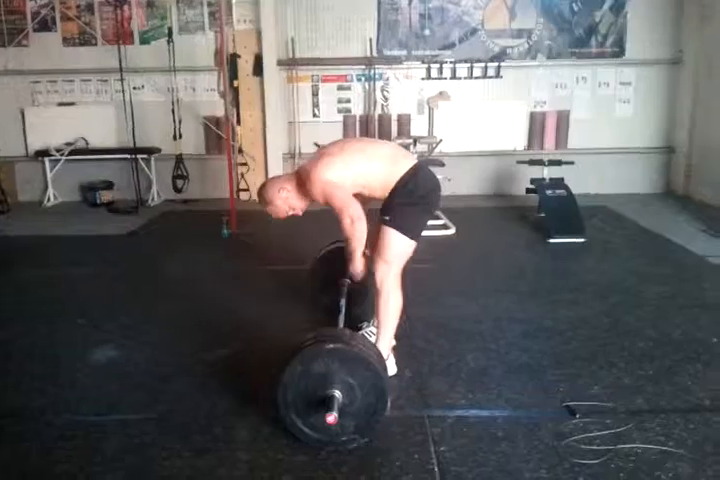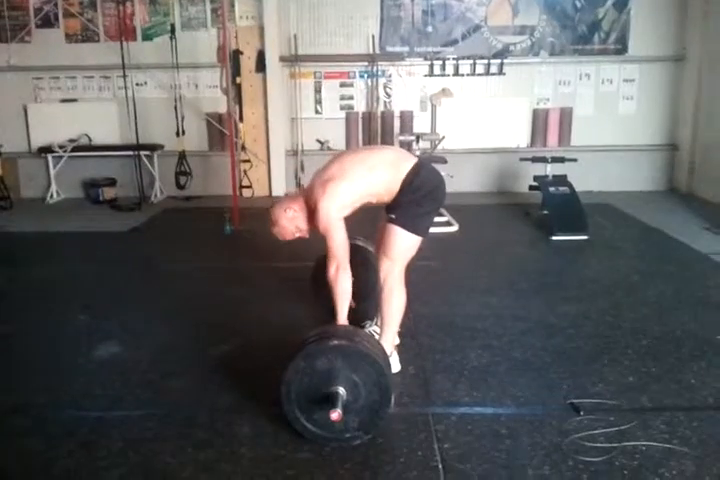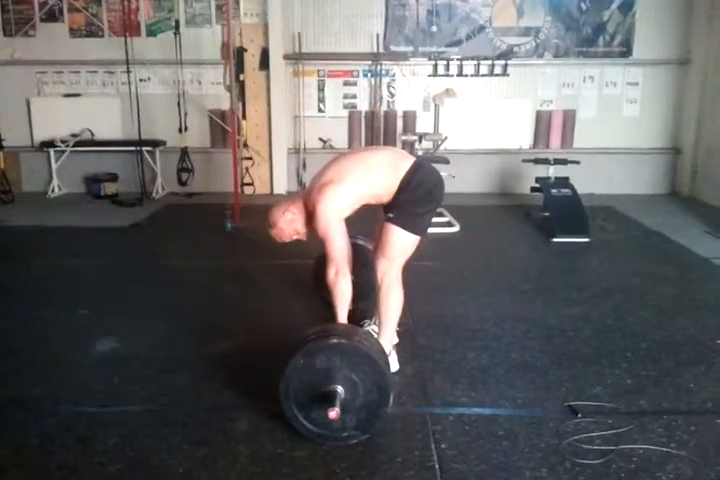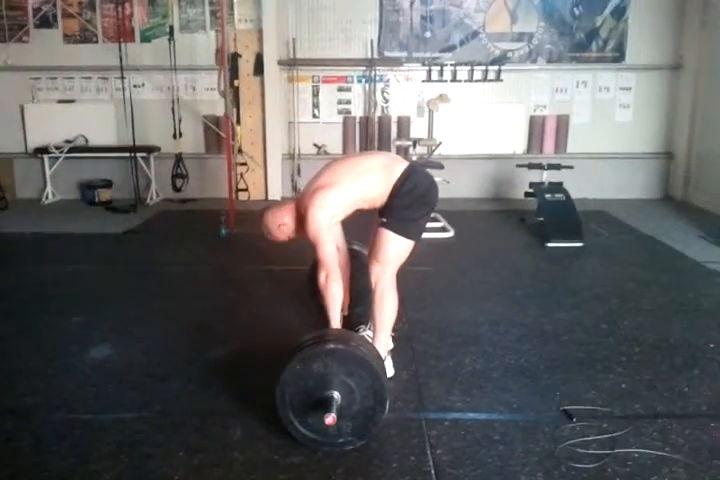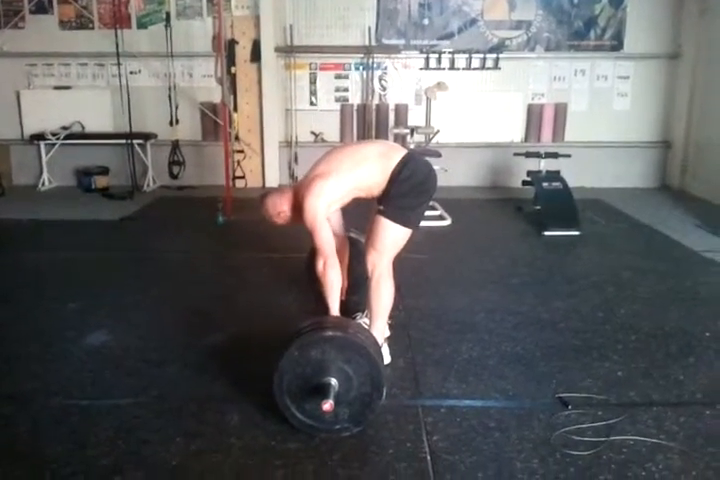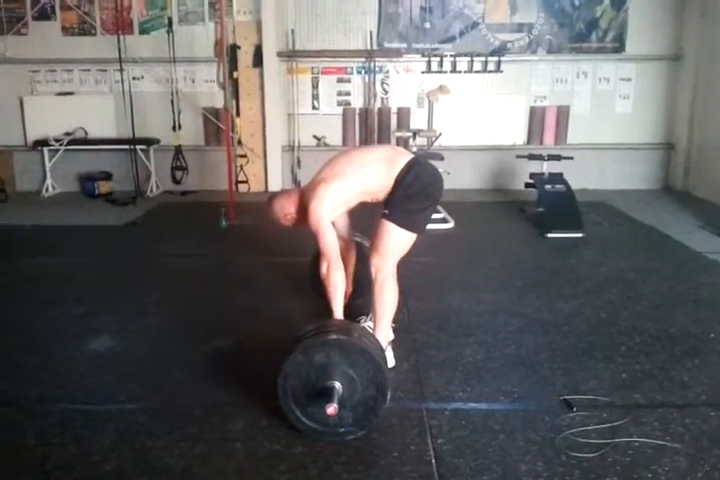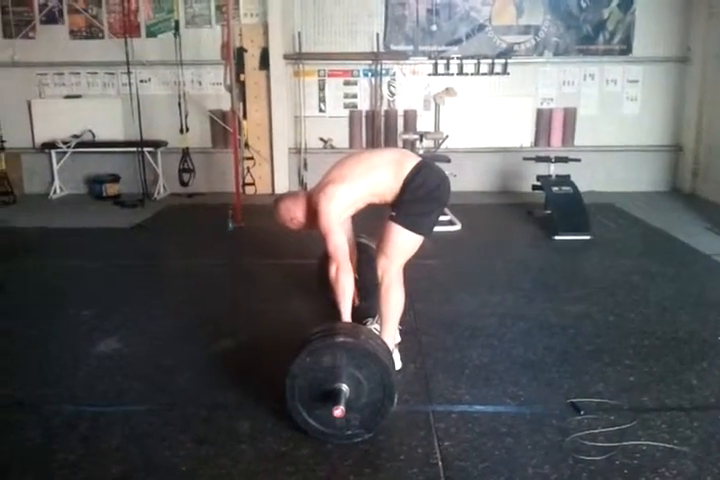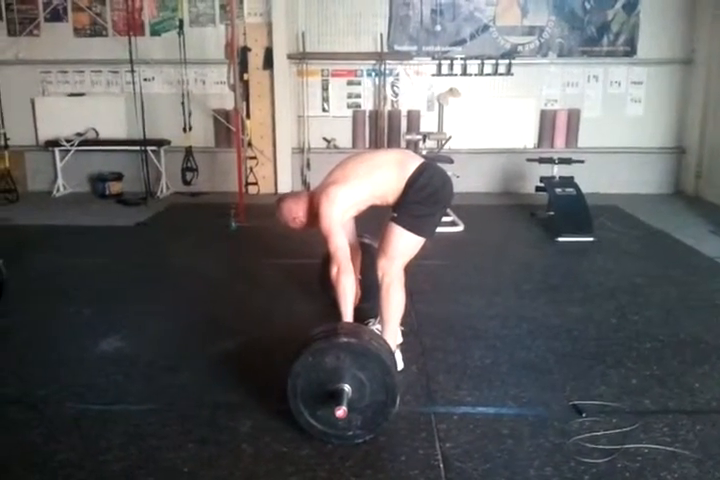
dt=0.5s
person 1, frame 1
left shoulder: (314, 181)
right shoulder: (315, 170)
left elbow: (355, 217)
left wrist: (356, 257)
right wrist: (357, 247)
left hip: (415, 188)
right hip: (409, 181)
left knee: (385, 272)
right knee: (380, 259)
left ankle: (382, 357)
right ankle: (381, 329)
person 1, frame 2
left shoulder: (323, 206)
right shoulder: (317, 192)
left elbow: (338, 267)
right elbow: (339, 240)
left wrist: (341, 321)
right wrist: (344, 290)
left hip: (420, 187)
right hip: (413, 178)
left knee: (389, 270)
right knee: (384, 259)
left ankle: (386, 353)
right ankle: (386, 328)
person 1, frame 3
left shoulder: (322, 209)
right shoulder: (316, 194)
left elbow: (338, 271)
right elbow: (342, 244)
left wrist: (341, 325)
right wrist: (346, 294)
left hip: (419, 186)
right hip: (412, 177)
left knee: (386, 269)
right knee: (382, 257)
left ankle: (384, 352)
right ankle: (384, 327)
person 1, frame 4
left shoulder: (313, 214)
right shoulder: (314, 200)
left elbow: (329, 275)
right elbow: (339, 249)
left wrist: (335, 329)
right wrist: (345, 296)
left hip: (412, 190)
right hip: (407, 180)
left knee: (381, 274)
right knee: (377, 264)
left ankle: (380, 357)
right ankle: (379, 332)
person 1, frame 5
left shoulder: (311, 203)
right shoulder: (314, 188)
left elbow: (327, 262)
right elbow: (338, 236)
left wrist: (334, 316)
right wrist: (343, 280)
left hip: (410, 178)
right hip: (408, 168)
left knee: (377, 262)
right knee: (375, 254)
left ankle: (376, 345)
right ankle: (376, 320)
person 1, frame 6
left shoulder: (316, 207)
right shoulder: (324, 194)
left elbow: (331, 265)
right elbow: (346, 241)
left wrist: (338, 320)
right wrist: (348, 285)
left hip: (415, 184)
right hip: (414, 173)
left knee: (380, 265)
right knee: (381, 258)
left ankle: (380, 349)
right ankle: (379, 324)
person 1, frame 7
left shoulder: (325, 207)
right shoulder: (329, 195)
left elbow: (340, 266)
right elbow: (348, 245)
left wrist: (346, 322)
right wrist: (350, 286)
left hip: (423, 186)
right hip: (422, 176)
left knee: (387, 268)
right knee: (388, 262)
left ankle: (387, 351)
right ankle: (386, 326)
person 1, frame 8
left shoulder: (326, 208)
right shoulder: (332, 195)
left elbow: (341, 268)
right elbow: (351, 245)
left wrist: (347, 324)
right wrist: (355, 283)
left hip: (425, 187)
right hip: (425, 177)
left knee: (387, 268)
right knee: (389, 261)
right ankle: (389, 327)
